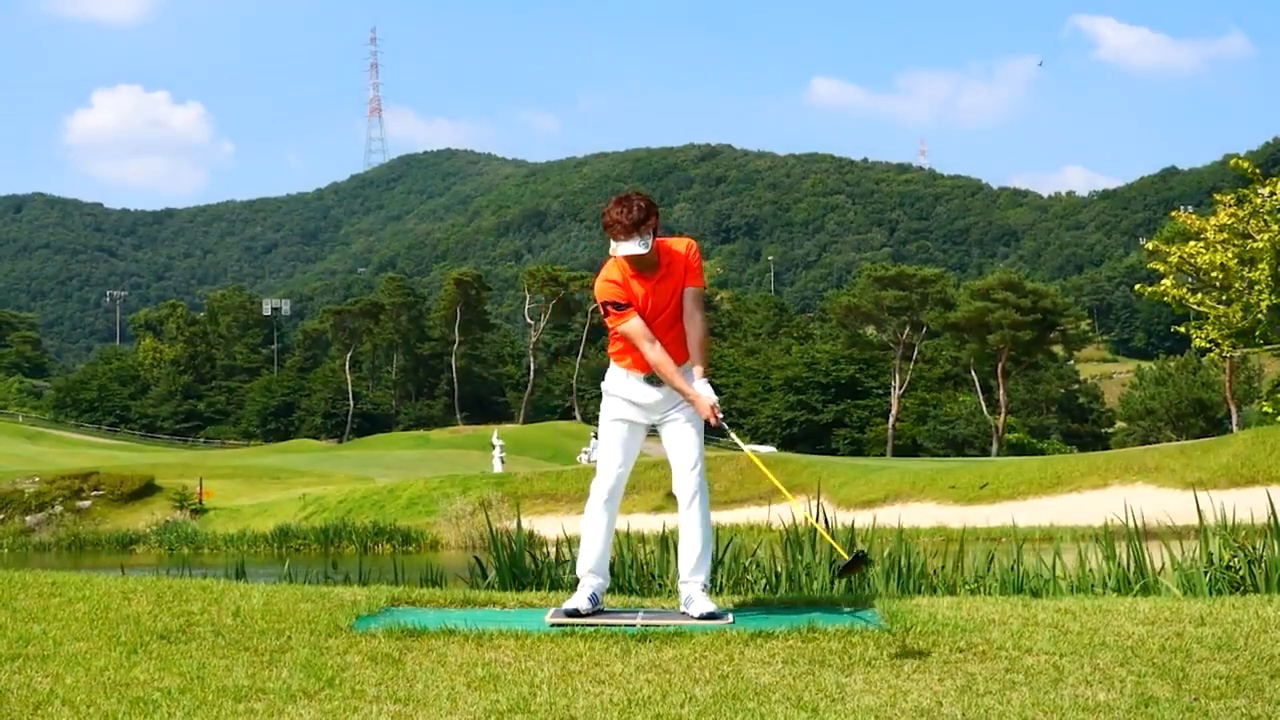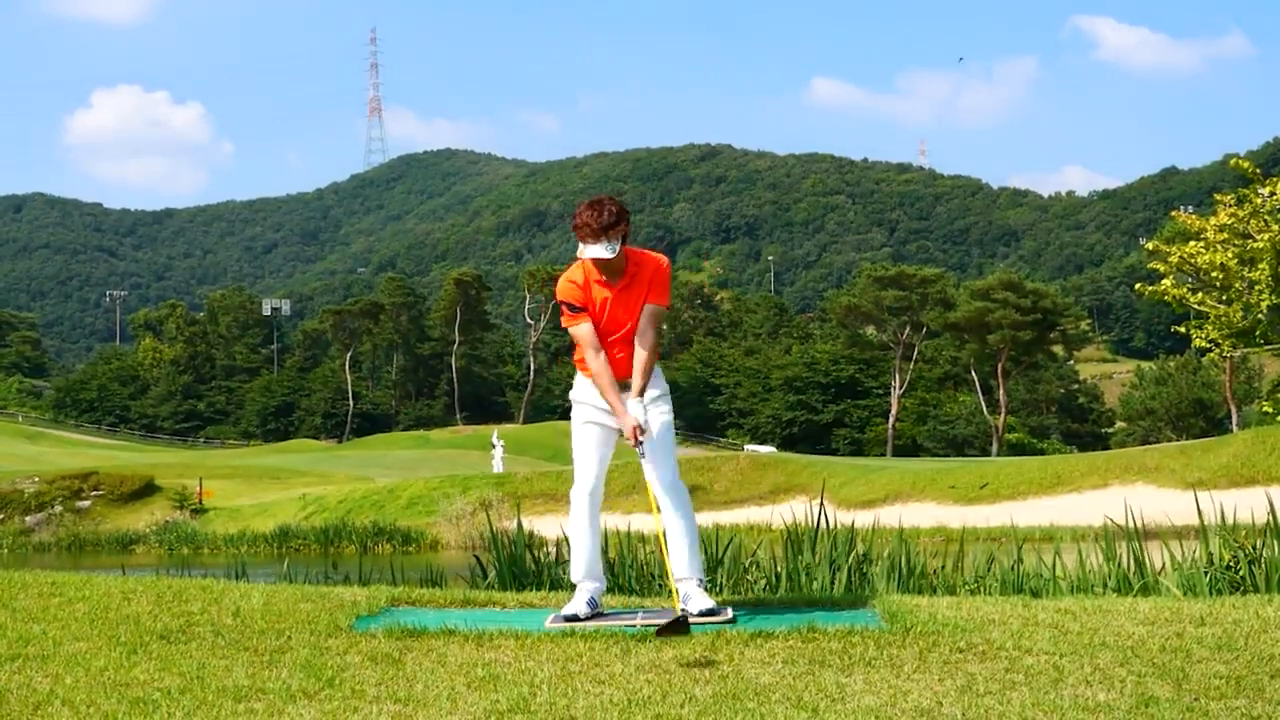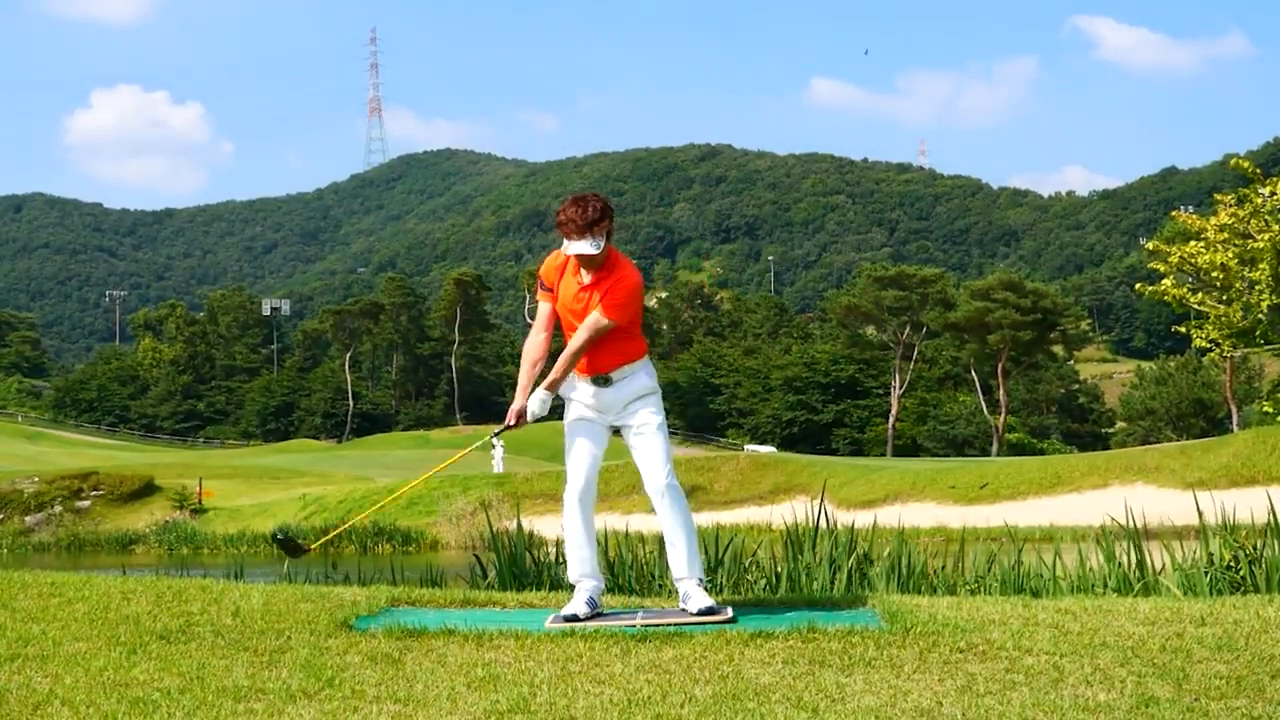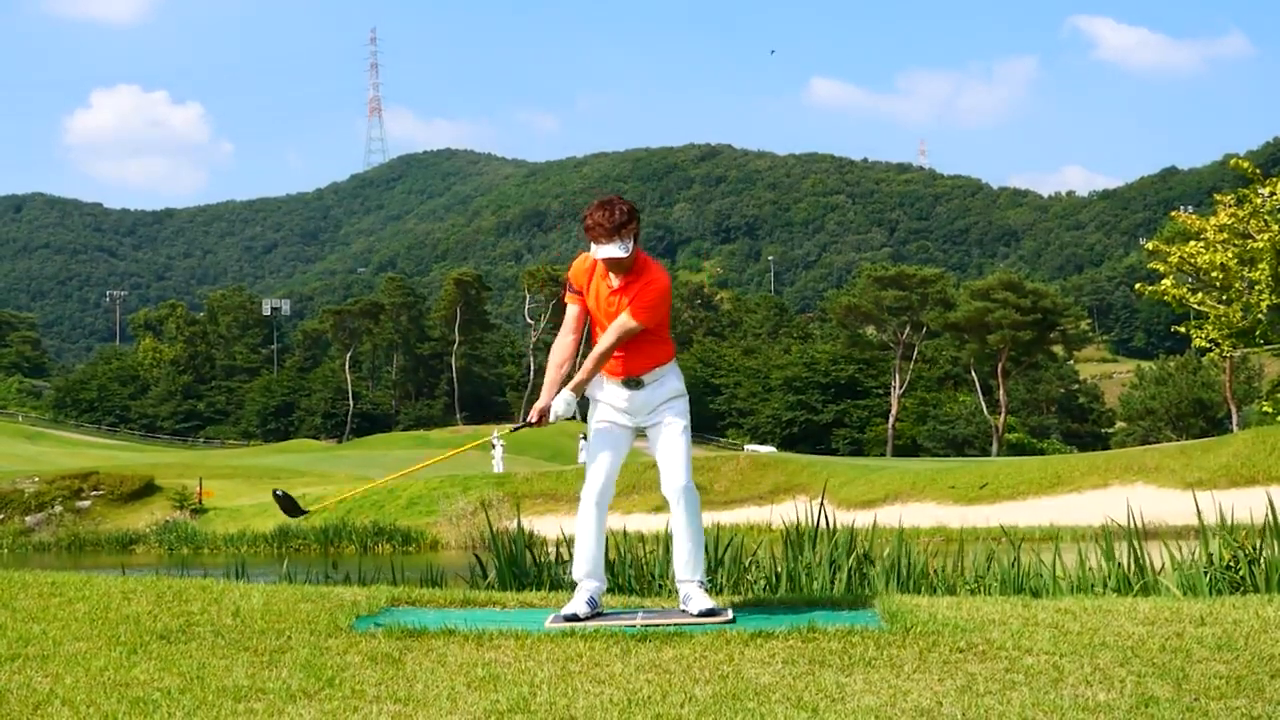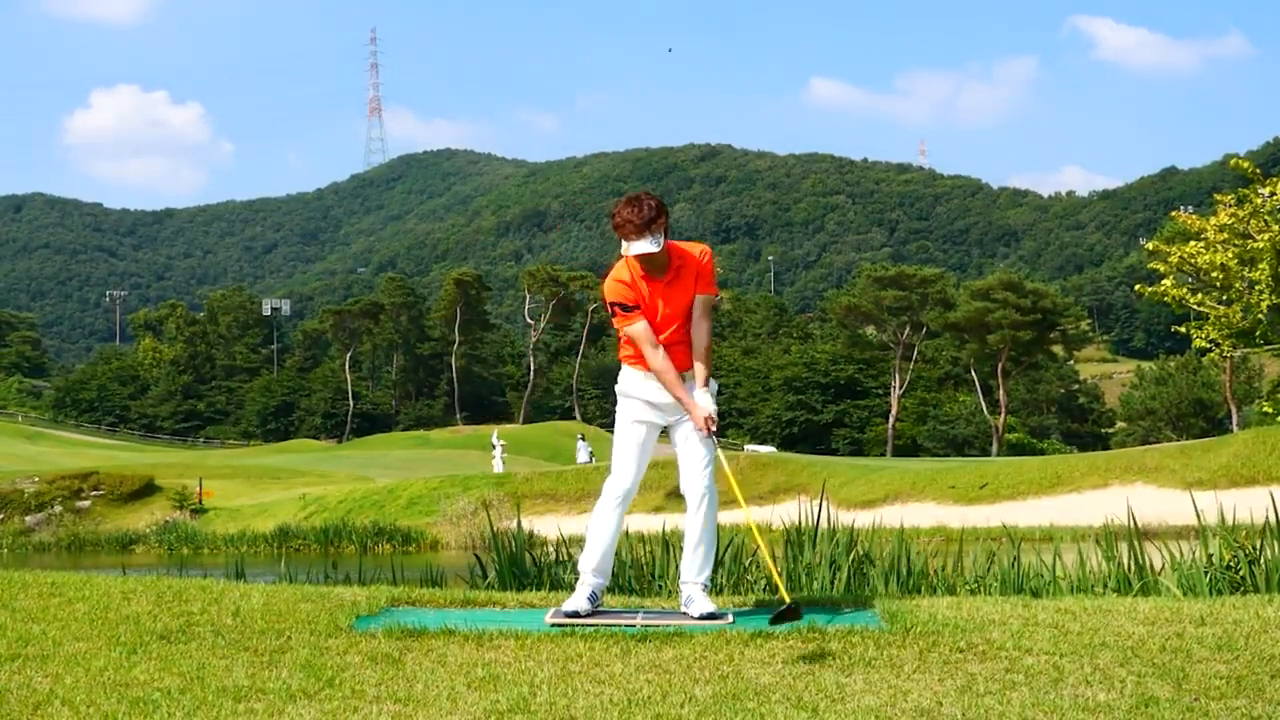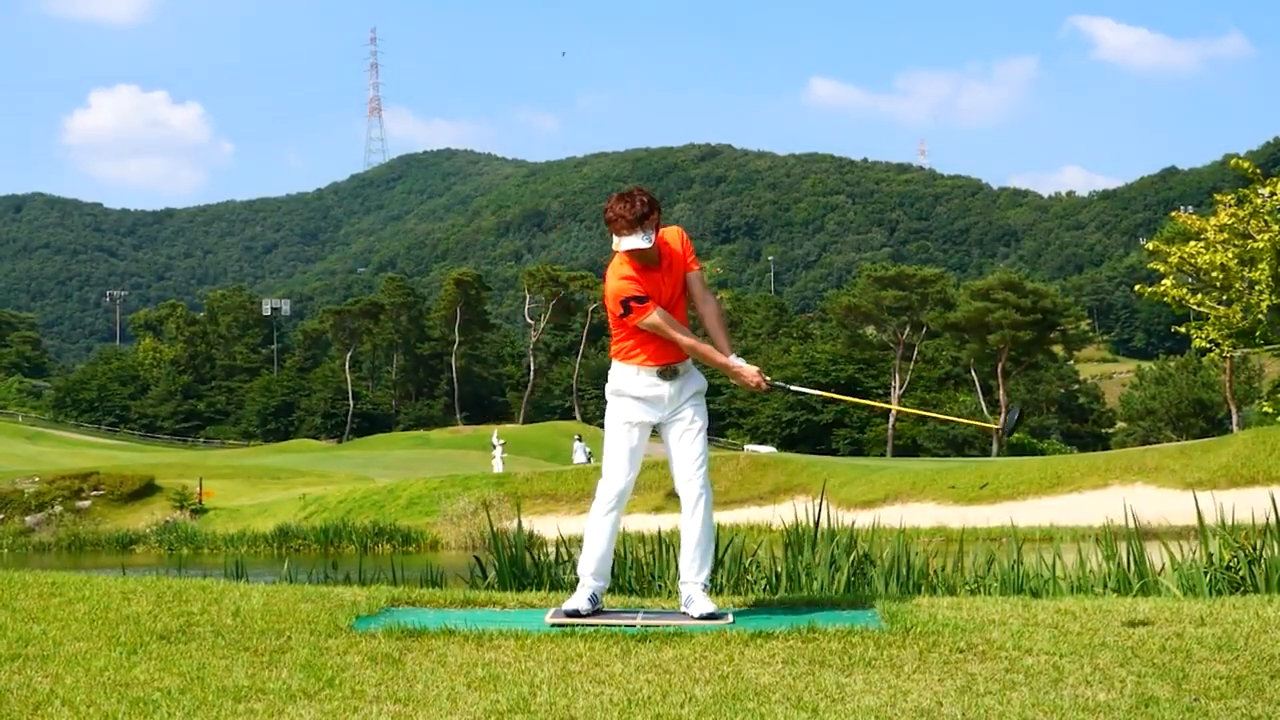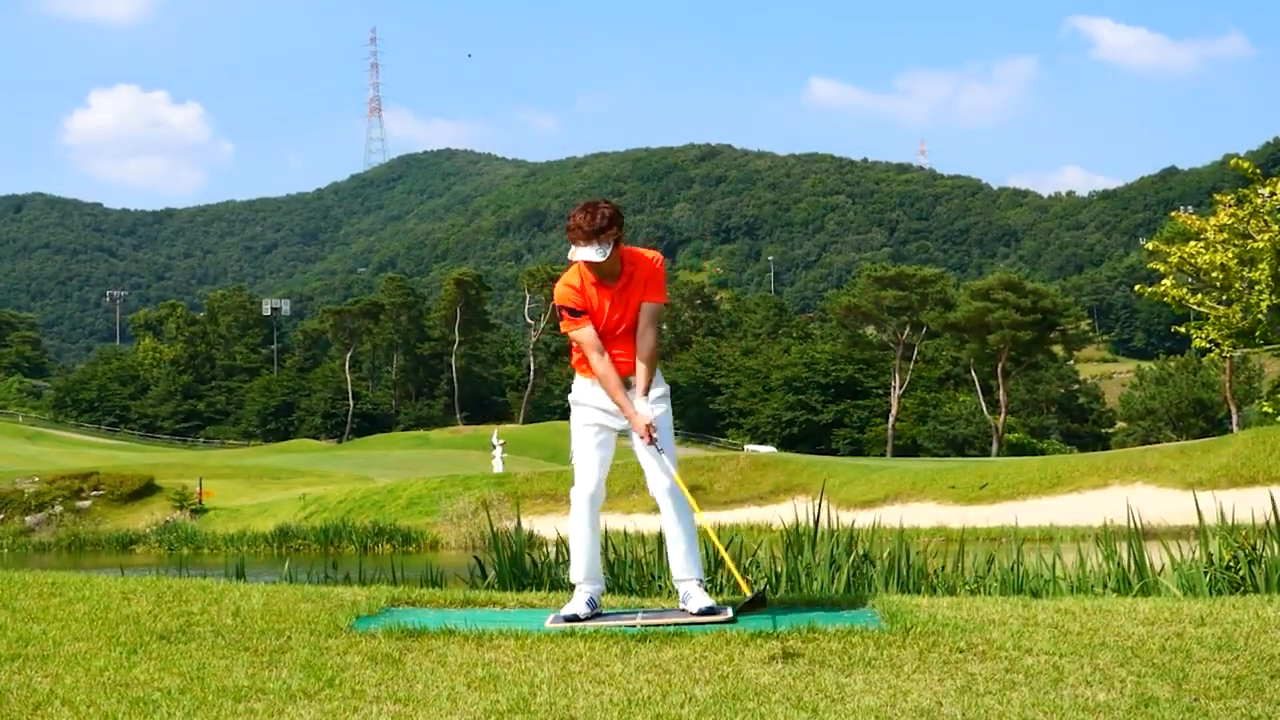
dt=0.4s
person 1, frame 1
left shoulder: (686, 252)
right shoulder: (609, 282)
left elbow: (692, 316)
right elbow: (648, 345)
left wrist: (701, 381)
right wrist: (692, 397)
left hip: (683, 383)
right hip: (627, 385)
left knee: (691, 483)
right knee: (607, 483)
left ankle: (693, 588)
right ankle: (591, 584)
person 1, frame 2
left shoulder: (655, 268)
right shoulder: (571, 284)
left elbow: (646, 336)
right elbow: (593, 354)
left wrist: (639, 398)
right wrist: (620, 413)
left hip: (645, 388)
right hip: (593, 393)
left knee: (668, 483)
right knee: (586, 489)
left ankle: (689, 585)
right ankle: (588, 589)
person 1, frame 3
left shoulder: (628, 279)
right shoulder: (554, 267)
left elbow: (582, 338)
right elbow: (541, 332)
left wrist: (546, 391)
right wrist: (521, 395)
left hip: (632, 383)
right hip: (580, 388)
left knee: (661, 481)
right knee: (578, 489)
left ankle: (689, 583)
right ankle: (587, 588)
person 1, frame 4
left shoulder: (655, 282)
right shoulder: (583, 269)
left elbow: (610, 342)
right elbow: (569, 336)
left wrist: (571, 393)
right wrist: (546, 394)
left hip: (660, 388)
right hip: (610, 391)
left knee: (678, 485)
right knee: (595, 489)
left ankle: (691, 586)
right ankle: (588, 588)
person 1, frame 5
left shoulder: (699, 257)
right shoulder: (619, 282)
left elbow: (701, 327)
right elbow: (652, 350)
left wrist: (703, 390)
right wrist: (688, 407)
left hip: (693, 382)
right hip: (641, 387)
left knee: (701, 488)
right knee: (620, 486)
left ankle: (694, 588)
right ankle: (590, 584)
person 1, frame 6
left shoulder: (678, 240)
right shoulder: (621, 282)
left elbow: (705, 301)
right elbow: (677, 335)
left wrist: (732, 358)
right wrist: (733, 370)
left hip: (683, 380)
right hip: (634, 384)
left knee: (696, 487)
right knee: (615, 486)
left ankle: (694, 589)
right ankle: (590, 586)
person 1, frame 7
left shoulder: (650, 265)
right shoulder: (569, 288)
left elbow: (646, 336)
right elbow: (596, 357)
left wrist: (644, 399)
right wrist: (629, 413)
left hip: (644, 387)
right hip: (593, 393)
left knee: (666, 486)
right knee: (586, 491)
left ankle: (689, 585)
right ankle: (587, 590)
